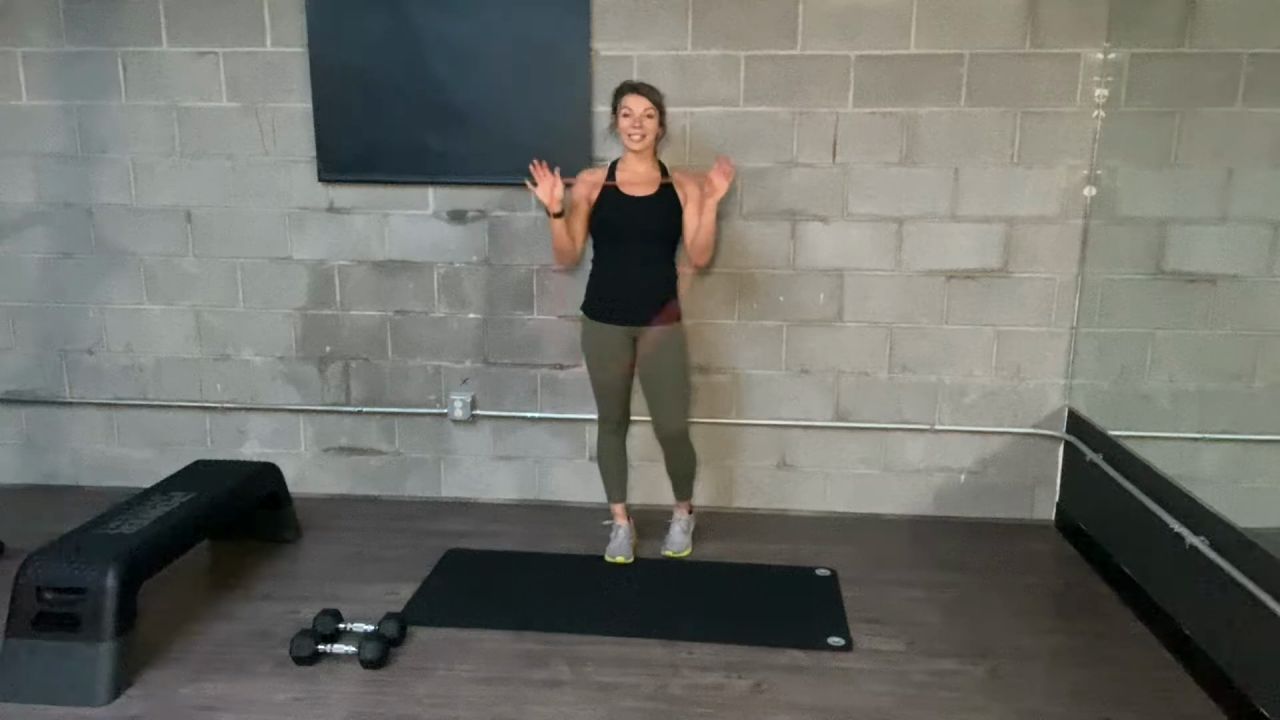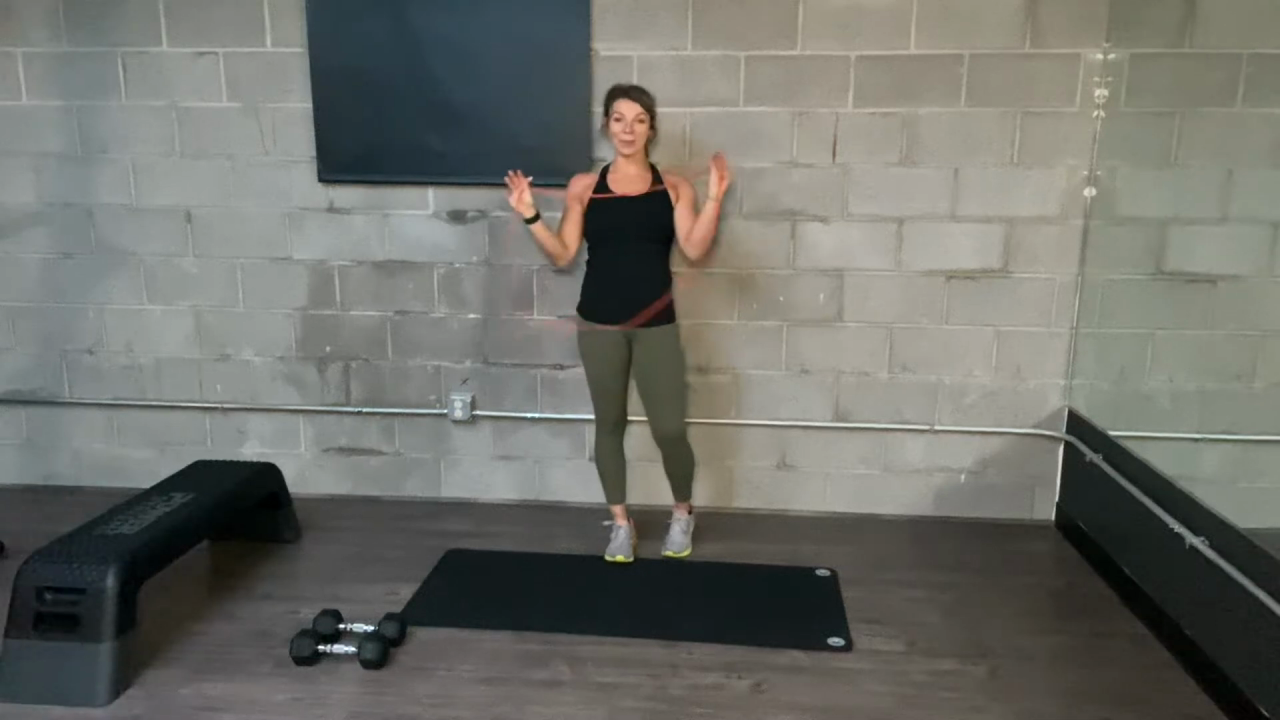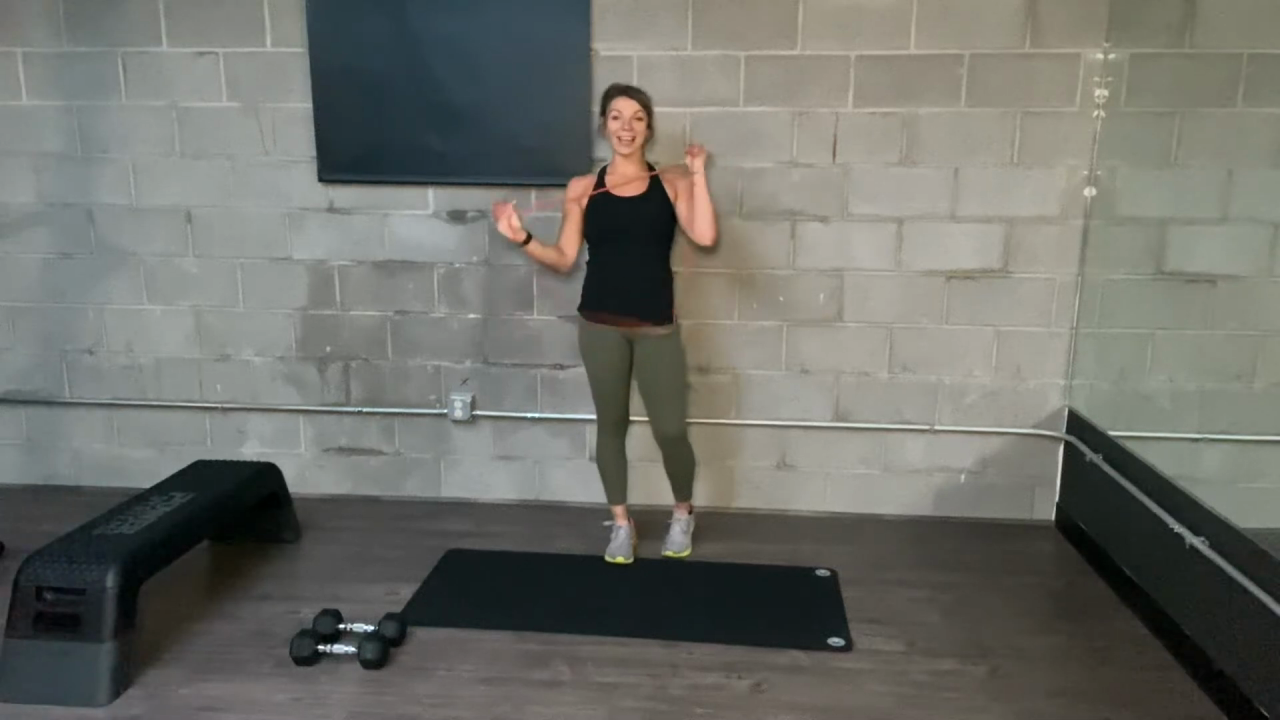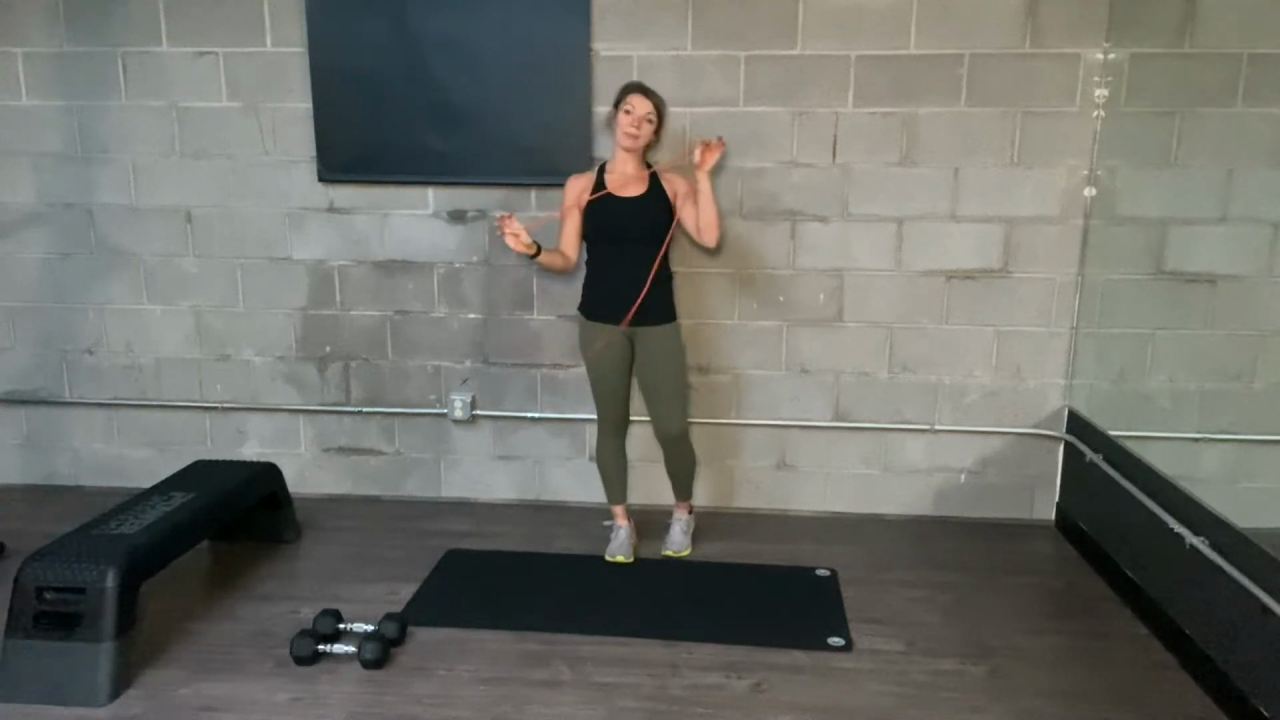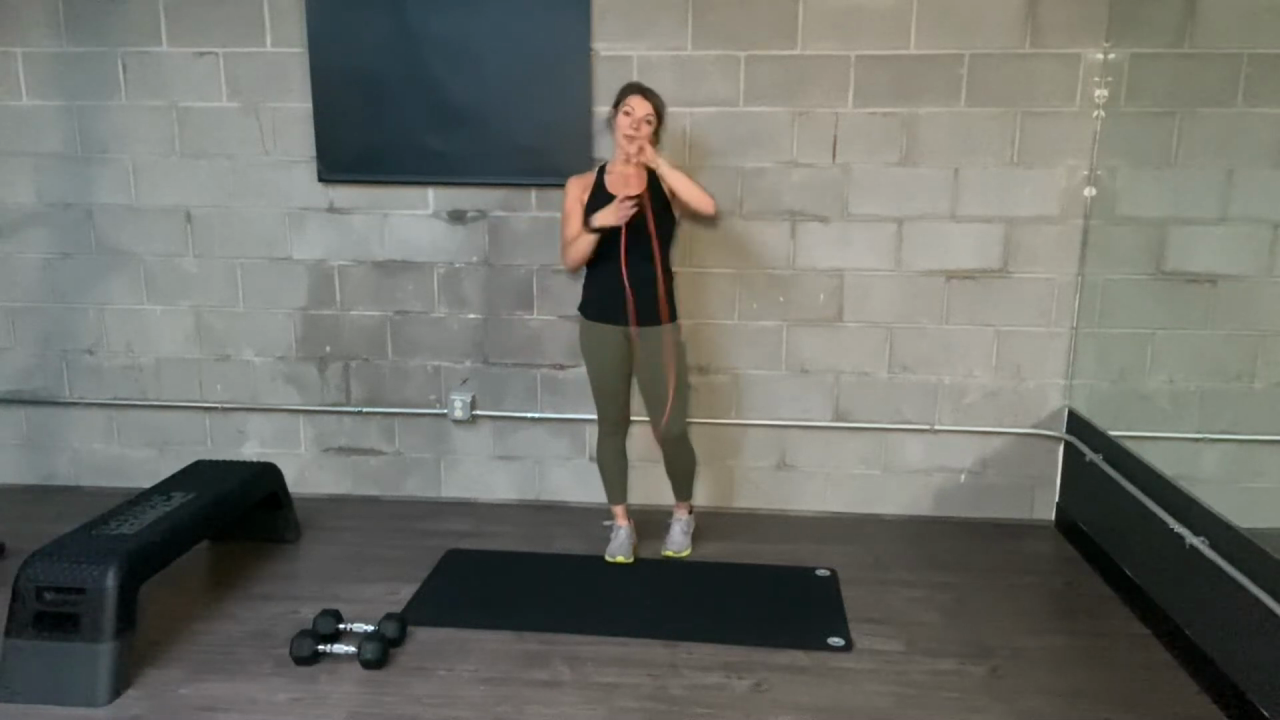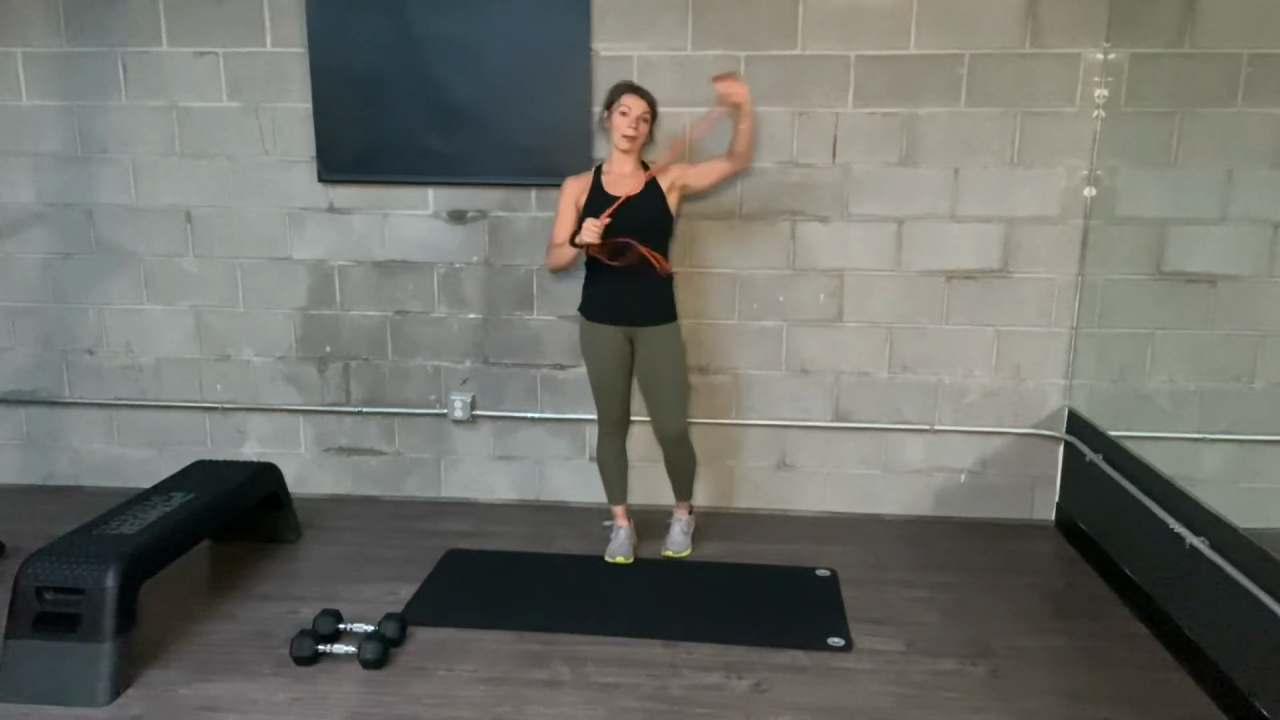
dt=0.5s
person 1, frame 1
left shoulder: (683, 185)
right shoulder: (590, 182)
left elbow: (698, 259)
right elbow: (567, 257)
left wrist: (712, 204)
right wrist: (556, 210)
left hip: (661, 322)
right hip: (604, 321)
left knee: (672, 428)
right knee: (611, 422)
left ankle: (683, 513)
right ankle: (621, 522)
person 1, frame 2
left shoulder: (675, 186)
right shoulder: (584, 186)
left elbow: (695, 249)
right elbow: (563, 254)
left wrist: (716, 197)
right wrist: (530, 216)
left hip: (655, 322)
right hip: (599, 320)
left knee: (669, 429)
right knee: (609, 423)
left ankle: (682, 513)
right ankle: (621, 523)
person 1, frame 3
left shoulder: (672, 183)
right shoulder: (582, 188)
left elbow: (705, 237)
right elbow: (564, 258)
left wrist: (698, 173)
right wrist: (522, 237)
left hip: (656, 323)
right hip: (600, 322)
left knee: (671, 429)
right knee: (610, 424)
left ankle: (682, 513)
right ankle: (621, 523)
person 1, frame 4
left shoulder: (670, 185)
right shoulder: (581, 186)
left elbow: (709, 238)
right elbow: (567, 258)
left wrist: (703, 176)
right wrist: (531, 249)
left hip: (657, 323)
right hip: (600, 321)
left knee: (672, 429)
right knee: (611, 424)
left ankle: (682, 513)
right ankle: (621, 522)
person 1, frame 5
left shoulder: (665, 182)
right shoulder: (583, 185)
left elbow: (708, 208)
right elbow: (572, 255)
left wrist: (656, 163)
right wrist: (598, 222)
left hip: (657, 322)
right hip: (602, 321)
left knee: (672, 429)
right knee: (612, 424)
left ankle: (683, 513)
right ankle: (621, 522)
person 1, frame 6
left shoulder: (668, 180)
right shoulder: (578, 186)
left elbow: (736, 162)
right elbow: (554, 258)
left wrist: (742, 111)
right wrist: (578, 240)
left hip: (658, 322)
right hip: (601, 322)
left knee: (672, 428)
right knee: (612, 424)
left ankle: (683, 513)
right ankle: (621, 522)
